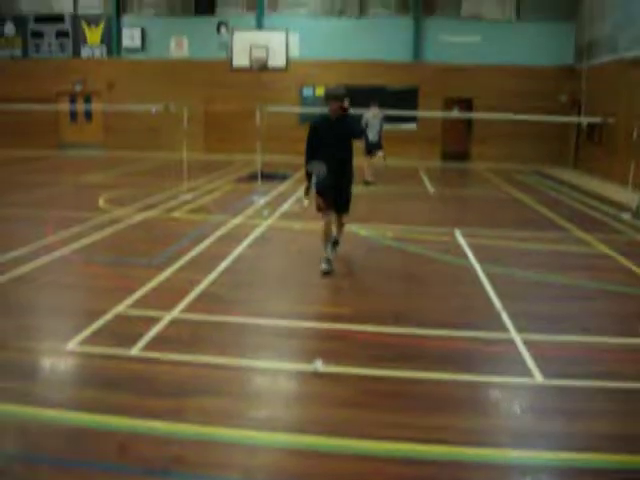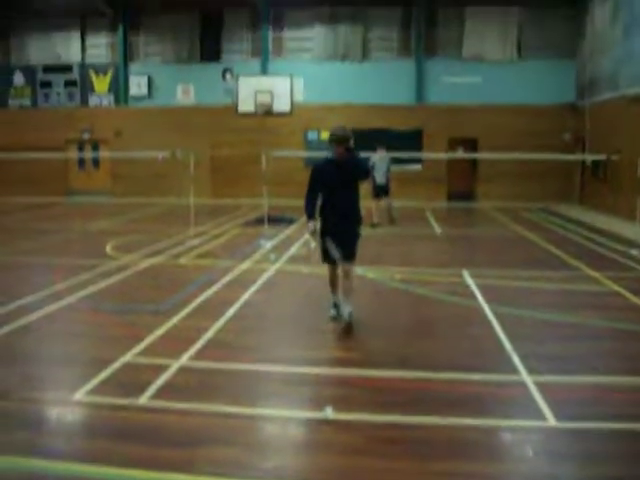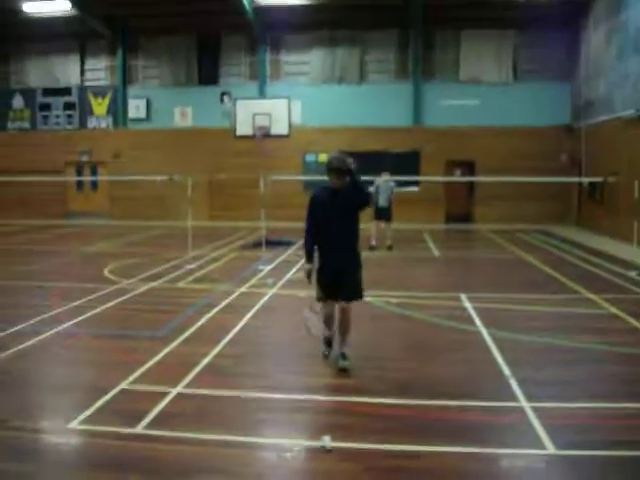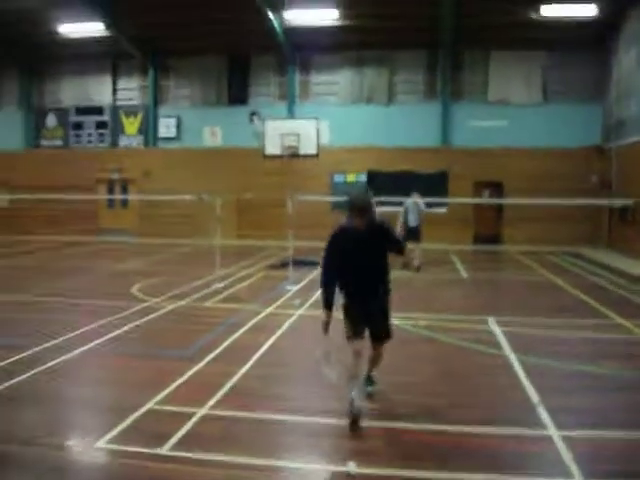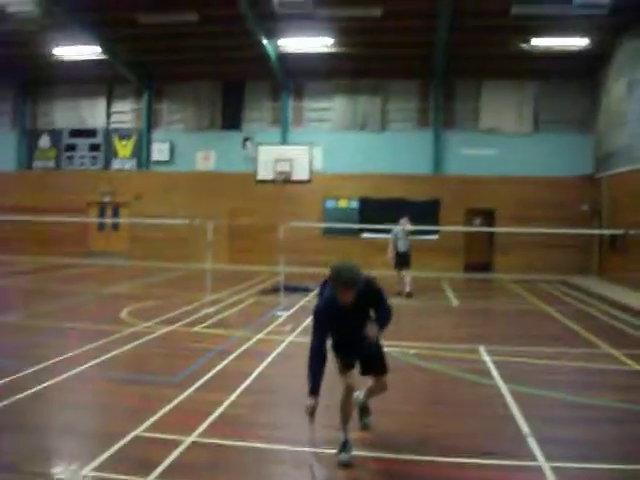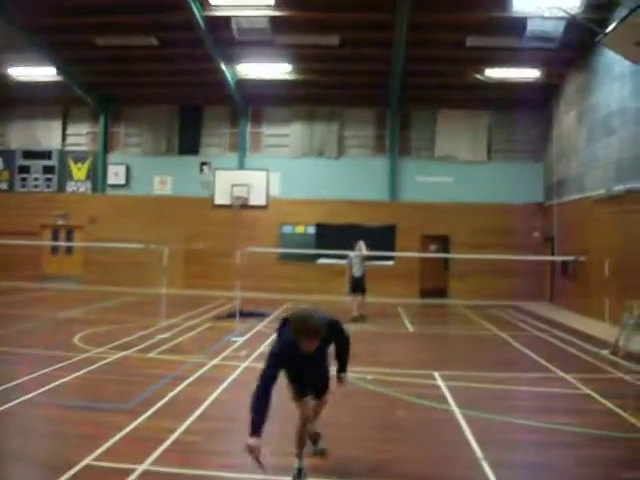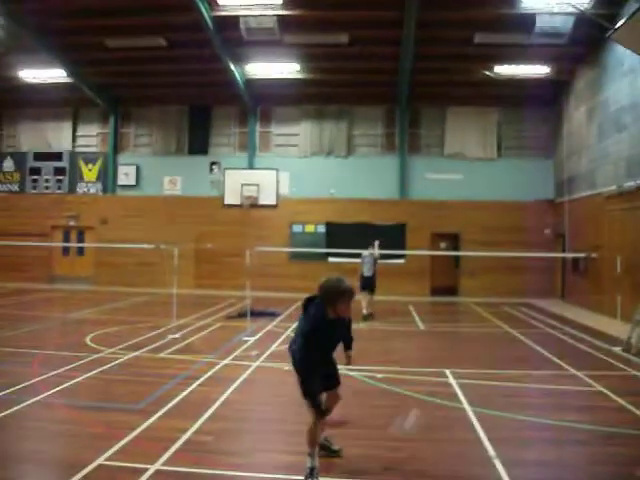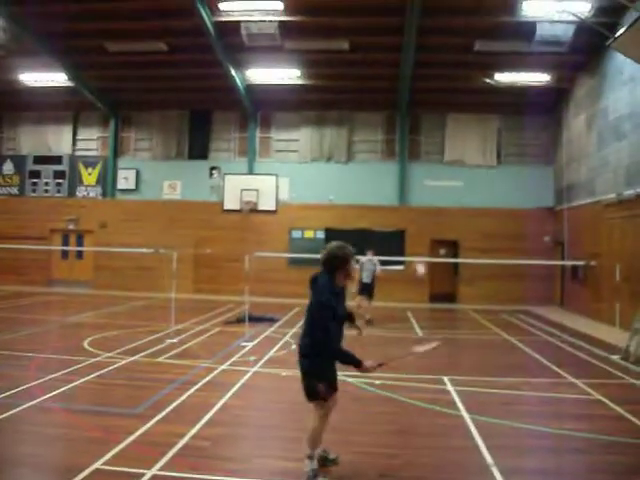
dt=0.3s
person 1, frame 1
left shoulder: (349, 121)
right shoulder: (318, 124)
left elbow: (359, 134)
right elbow: (310, 153)
left wrist: (347, 112)
right wrist: (309, 178)
left hip: (344, 178)
right hip: (324, 178)
left knee: (340, 218)
right knee: (328, 219)
left ankle: (336, 238)
right ankle: (327, 256)
person 1, frame 2
left shoulder: (354, 163)
right shoulder: (321, 167)
left elbow: (365, 173)
right elbow: (311, 194)
left wrist: (351, 151)
right wrist: (311, 219)
left hip: (350, 224)
right hip: (328, 225)
left knee: (346, 269)
right knee: (332, 268)
left ankle: (347, 311)
right ankle: (335, 300)
person 1, frame 3
left shoulder: (354, 192)
right shoulder: (318, 197)
left elbow: (366, 200)
right elbow: (311, 230)
left wrist: (354, 175)
right wrist: (309, 260)
left hip: (350, 260)
right hip: (326, 261)
left knee: (345, 308)
right knee: (328, 309)
left ankle: (342, 350)
right ankle: (328, 334)
person 1, frame 4
left shoulder: (379, 230)
right shoulder: (338, 237)
left elbow: (400, 249)
right elbow: (328, 274)
left wrist: (379, 224)
right wrist: (327, 308)
left hip: (378, 297)
right hip: (353, 300)
left knee: (378, 349)
right knee: (357, 350)
left ankle: (369, 375)
right ankle: (355, 404)
person 1, frame 5
left shoulder: (368, 286)
right shoulder: (324, 306)
left elbow: (385, 311)
right elbow: (317, 349)
left wrist: (377, 327)
right wrist: (313, 394)
left hip: (367, 338)
right hip: (343, 343)
left knee: (381, 384)
right knee: (348, 386)
left ankle: (362, 400)
right ankle: (345, 439)
person 1, frame 6
left shoulder: (330, 325)
right shoulder: (283, 346)
left elbow: (343, 341)
right elbow: (264, 387)
left wrist: (342, 369)
right wrist: (255, 433)
left hip: (318, 364)
right hip: (297, 372)
left knee: (322, 400)
right knee: (305, 414)
left ankle: (311, 430)
right ankle: (299, 466)
person 1, frame 7
left shoulder: (342, 311)
right shoulder: (310, 326)
right elbow: (305, 372)
left wrist: (348, 347)
right wrist: (321, 412)
left hip: (325, 355)
right hip: (306, 364)
left knee: (334, 396)
right knee: (318, 412)
left ankle: (320, 438)
person 1, frame 8
left shoulder: (336, 286)
right shoulder: (324, 297)
right elbow: (331, 345)
left wrist: (350, 317)
right wrist: (359, 364)
left hip: (324, 353)
right hip: (314, 358)
left knee: (329, 402)
right knee: (322, 409)
left ankle: (316, 451)
